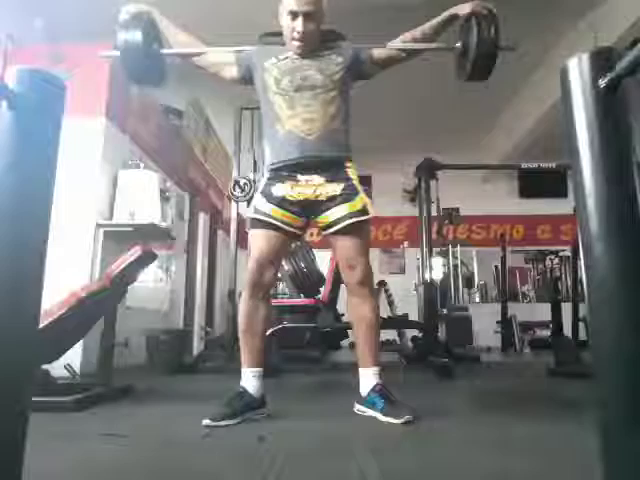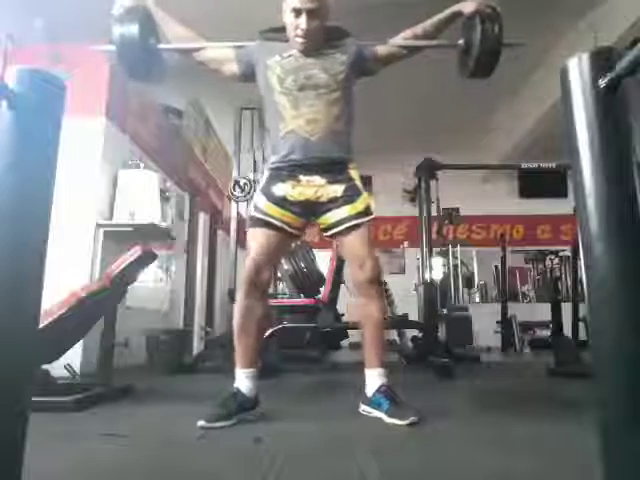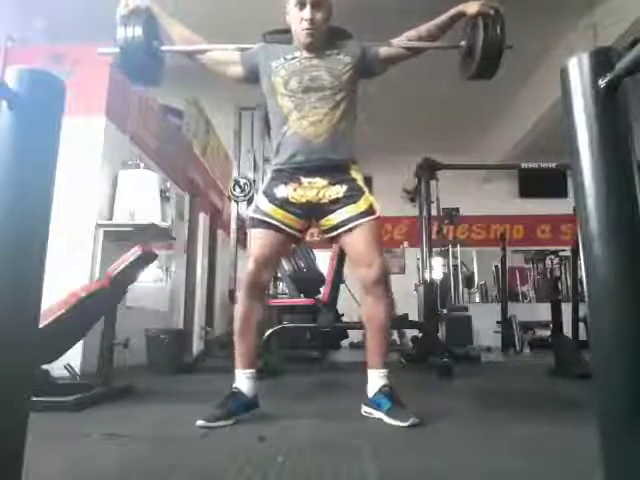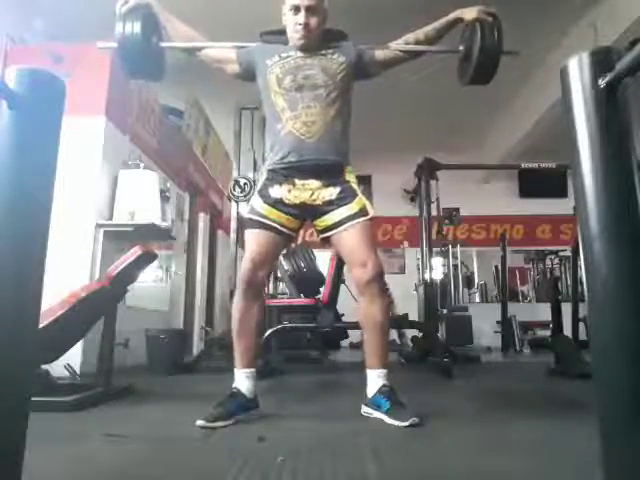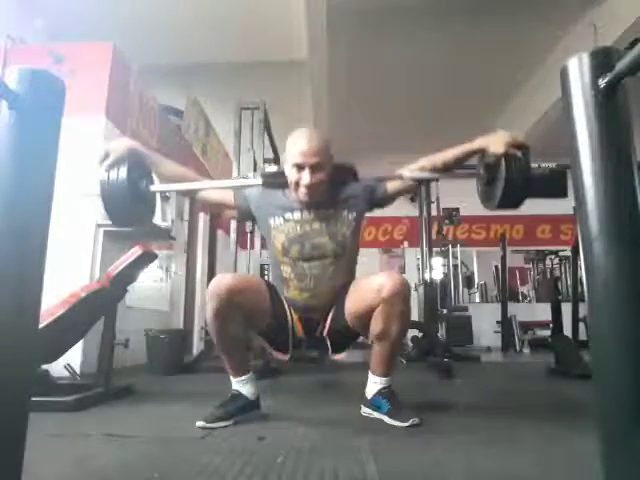
dt=1s
person 1, frame 1
left shoulder: (345, 56)
right shoulder: (260, 58)
left elbow: (402, 47)
right elbow: (200, 54)
left hip: (336, 177)
right hip: (280, 179)
left knee: (359, 278)
right knee: (256, 280)
left ankle: (371, 389)
right ankle: (250, 390)
person 1, frame 2
left shoulder: (349, 53)
right shoulder: (263, 54)
left elbow: (405, 42)
right elbow: (201, 50)
left hip: (338, 177)
right hip: (282, 178)
left knee: (369, 277)
right knee: (253, 279)
left ankle: (376, 389)
right ankle: (245, 390)
person 1, frame 3
left shoulder: (352, 54)
right shoulder: (265, 57)
left elbow: (408, 44)
right elbow: (203, 52)
left hip: (340, 179)
right hip: (286, 180)
left knee: (375, 275)
right knee: (252, 278)
left ankle: (378, 391)
right ankle: (243, 390)
person 1, frame 4
left shoulder: (347, 55)
right shoulder: (262, 56)
left elbow: (405, 47)
right elbow: (202, 48)
left hip: (334, 180)
right hip: (279, 181)
left knee: (368, 275)
right knee: (251, 278)
left ankle: (378, 391)
right ankle: (243, 390)
person 1, frame 5
left shoulder: (355, 196)
right shoulder: (263, 201)
left elbow: (419, 170)
right elbow: (193, 185)
left wrist: (482, 144)
right wrist: (138, 150)
left hip: (340, 314)
right hip: (283, 315)
left knee: (393, 286)
right knee: (222, 290)
left ankle: (378, 392)
right ankle: (244, 392)
